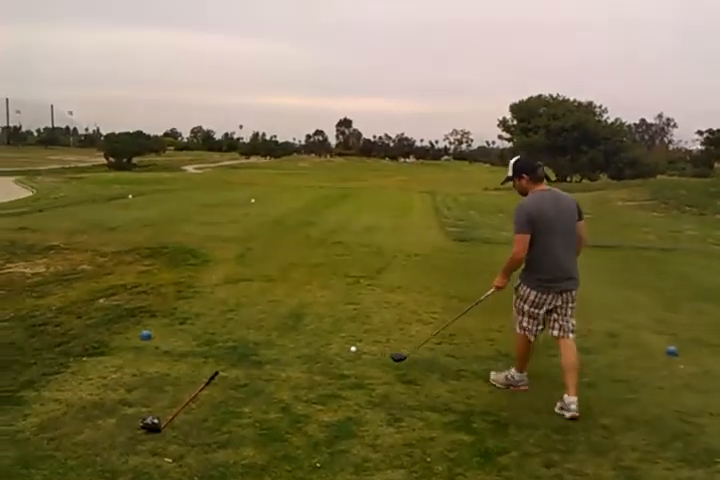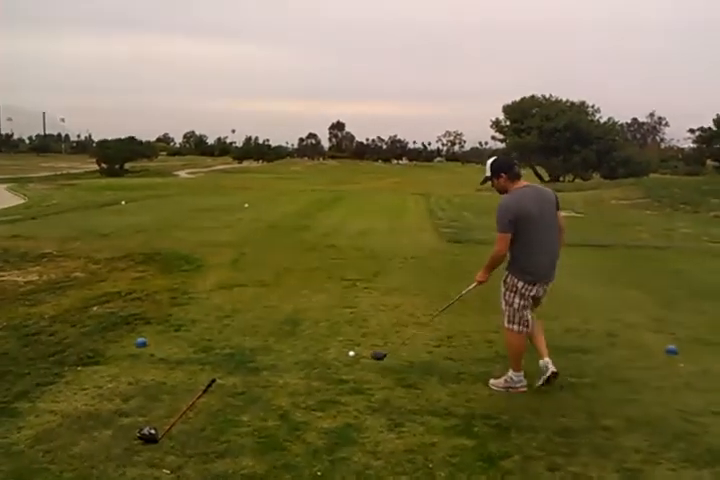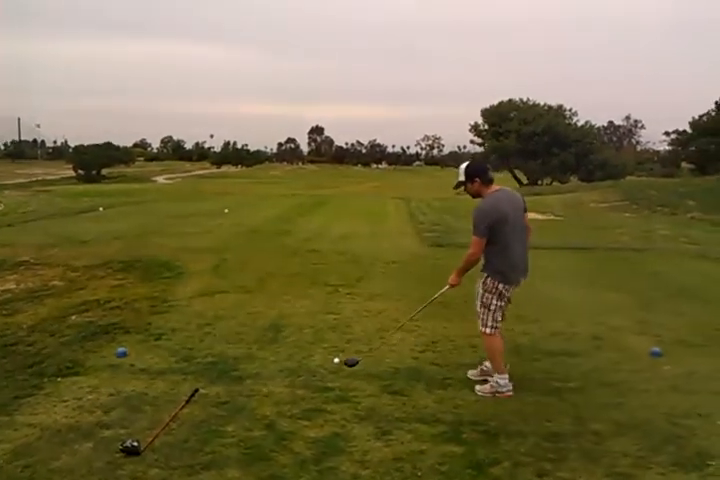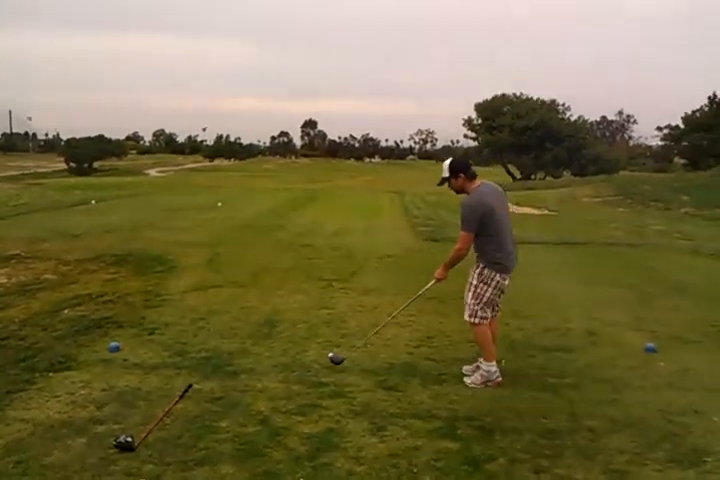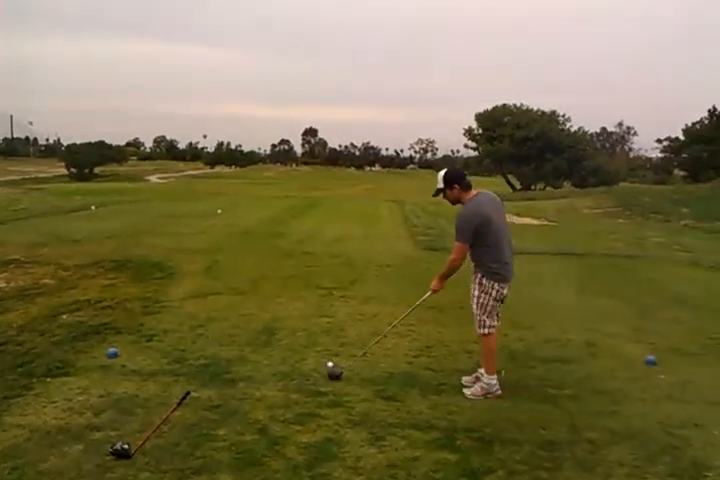
dt=0.3s
person 1, frame 1
left shoulder: (526, 207)
right shoulder: (569, 200)
left elbow: (520, 253)
right elbow: (581, 239)
left wrist: (503, 276)
left hip: (536, 283)
right hip: (568, 283)
left knee: (525, 332)
right knee: (566, 337)
left ankle: (518, 376)
right ankle: (570, 400)
person 1, frame 2
left shoulder: (508, 205)
right shoulder: (548, 193)
left elbow: (501, 250)
right elbow: (561, 229)
left wrist: (486, 272)
left hip: (522, 275)
right hip: (547, 272)
left knee: (514, 326)
right knee: (527, 318)
left ankle: (516, 378)
right ankle: (546, 363)
person 1, frame 3
left shoulder: (484, 209)
right shoulder: (514, 195)
left elbow: (475, 253)
right elbow: (526, 229)
left wrist: (458, 274)
left hip: (497, 275)
right hip: (516, 271)
left knee: (488, 328)
right knee: (494, 321)
left ankle: (501, 383)
right ankle: (493, 366)
person 1, frame 4
left shoulder: (471, 204)
right shoulder: (494, 188)
left elbow: (462, 247)
left wrist: (445, 268)
left hip: (491, 266)
right hip: (503, 260)
left knee: (475, 317)
right knee: (488, 315)
left ankle: (490, 370)
right ankle: (487, 362)
person 1, frame 5
left shoulder: (467, 214)
right shoulder: (490, 197)
left elbow: (457, 258)
left wrist: (440, 279)
left hip: (489, 275)
right hip: (500, 269)
left knee: (486, 328)
right knee: (487, 325)
left ankle: (490, 383)
right ankle: (485, 372)
